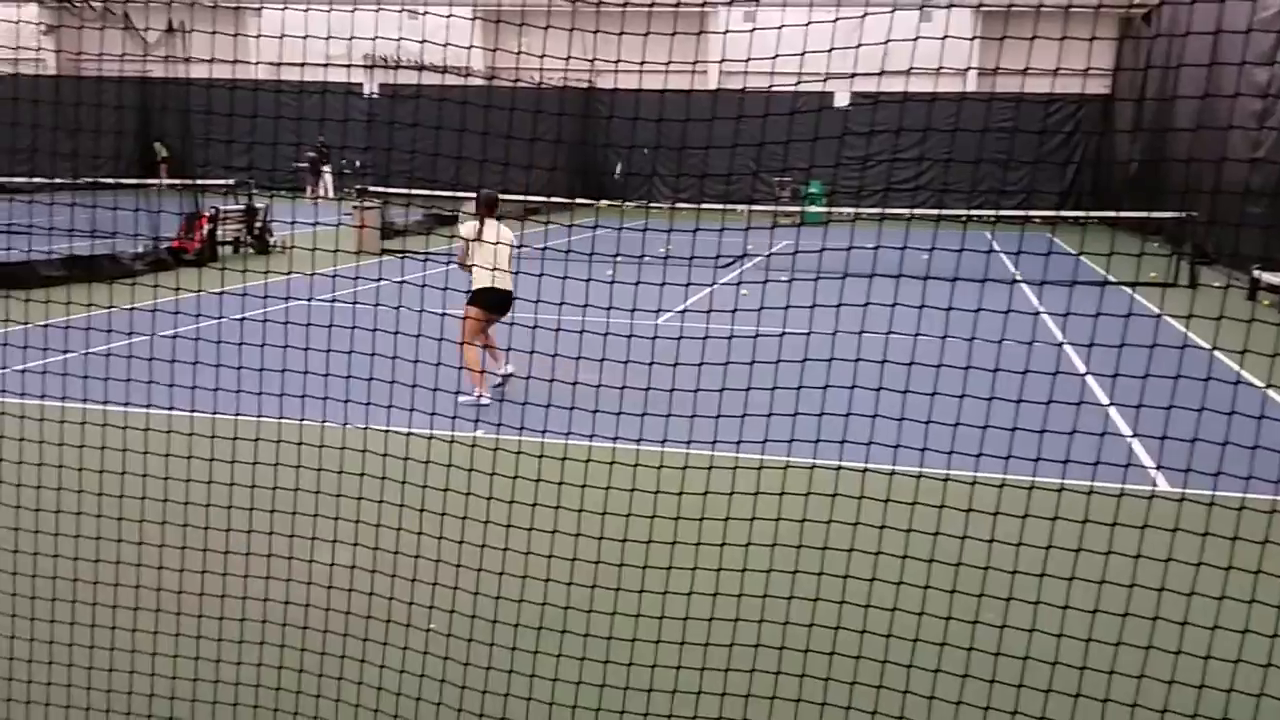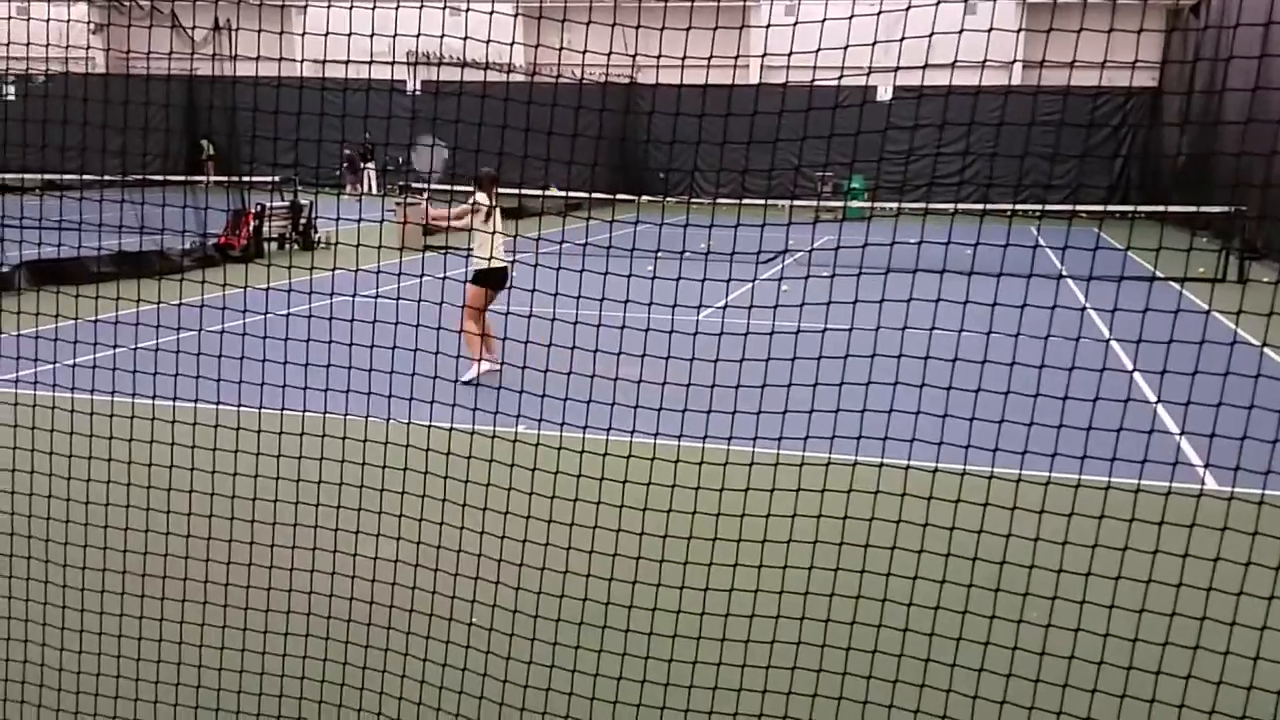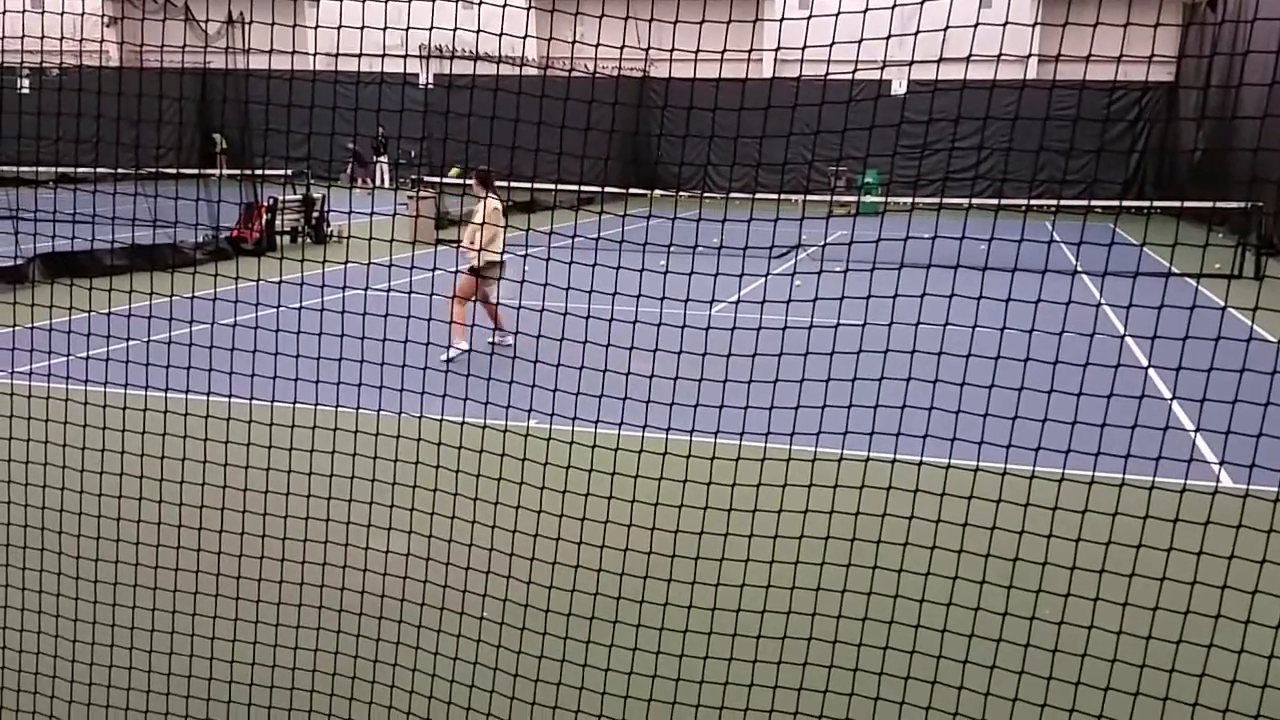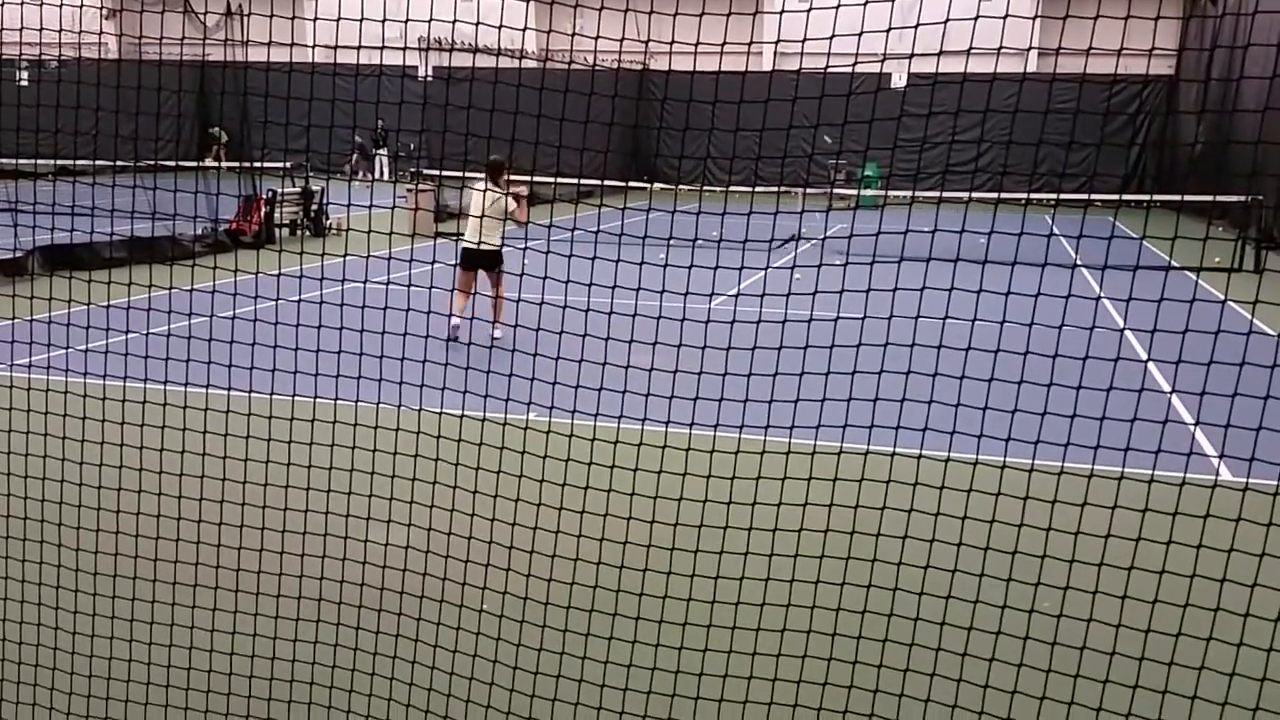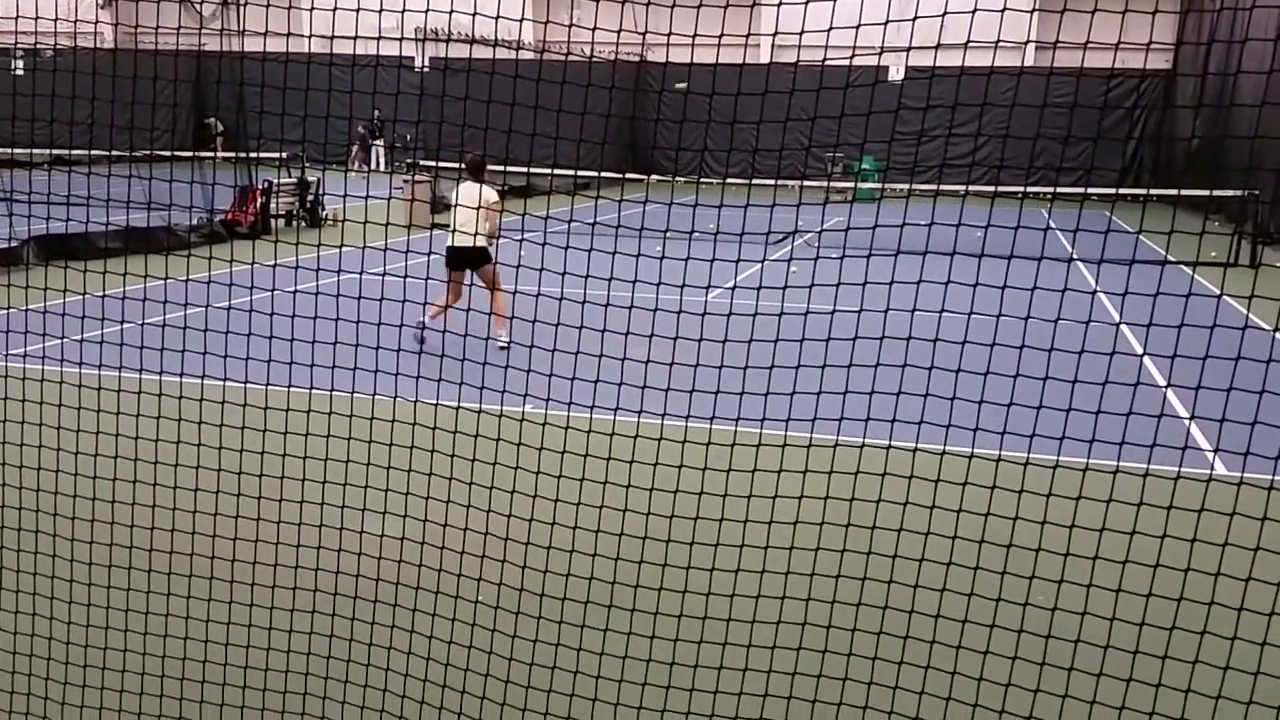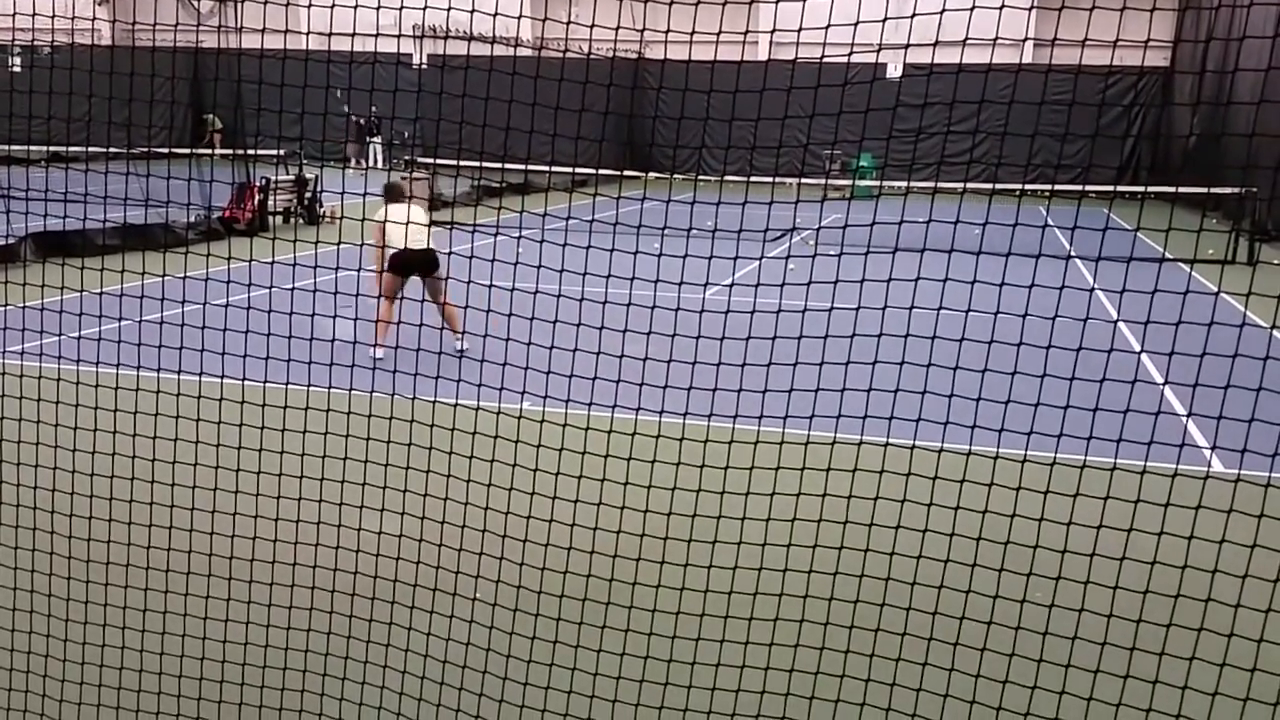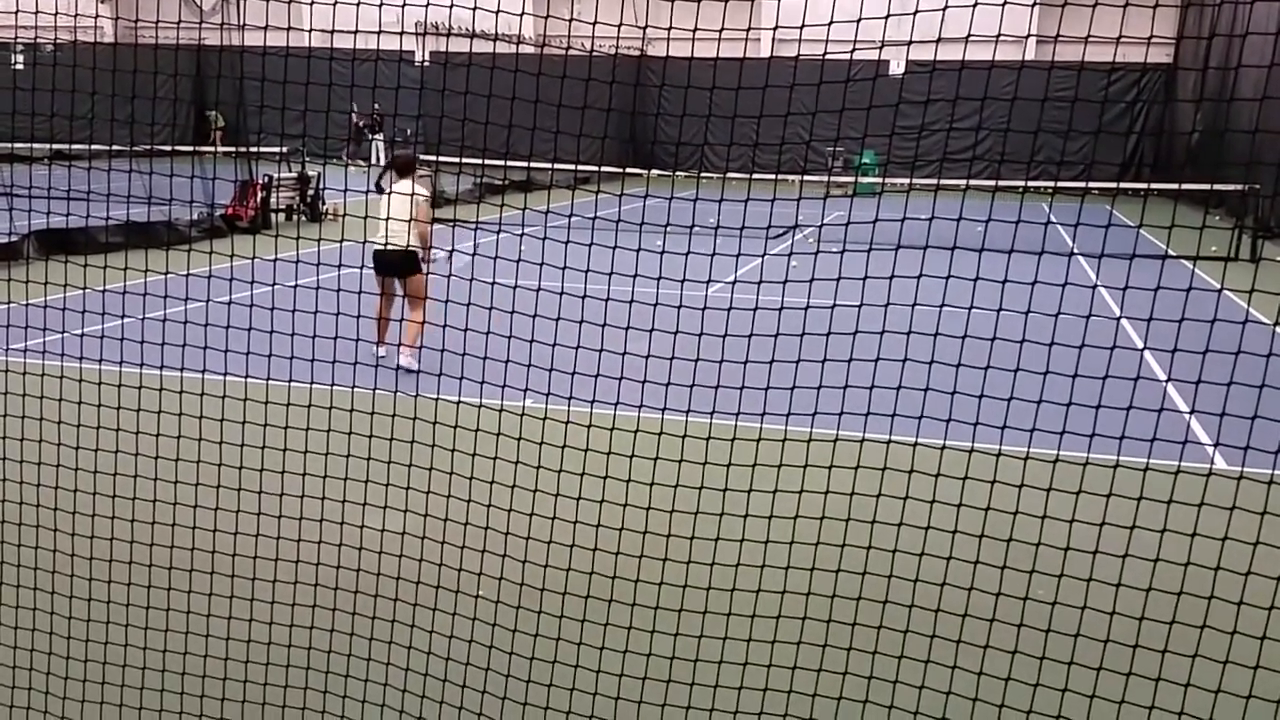
dt=0.5s
person 1, frame 1
left shoulder: (470, 227)
right shoulder: (507, 233)
left elbow: (461, 262)
left hip: (484, 291)
right hip: (506, 294)
left knee: (469, 341)
right knee: (479, 332)
left ankle: (480, 392)
right ankle: (503, 367)
person 1, frame 2
left shoulder: (480, 199)
right shoulder: (490, 204)
left elbow: (453, 214)
right elbow: (462, 224)
left wrist: (430, 212)
right wrist: (435, 222)
left hip: (489, 271)
right hip: (497, 270)
left knee: (468, 318)
right knee: (476, 314)
left ankle: (478, 364)
right ankle: (491, 359)
person 1, frame 3
left shoulder: (491, 202)
right shoulder: (483, 203)
left elbow: (492, 233)
right elbow: (469, 234)
left wrist: (474, 248)
right wrist: (468, 246)
left hip: (487, 262)
right hip: (489, 261)
left knee: (457, 300)
right knee: (484, 298)
left ankle: (459, 343)
right ankle: (503, 335)
person 1, frame 4
left shoulder: (475, 188)
right shoulder: (506, 198)
right elbow: (522, 220)
right wrist: (523, 197)
left hip: (469, 249)
right hip: (491, 251)
left knee: (462, 293)
right knee: (497, 290)
left ankle: (455, 317)
right ankle: (496, 327)
person 1, frame 5
left shoulder: (457, 189)
right shoulder: (490, 193)
right elbow: (493, 228)
right wrist: (490, 238)
left hip: (454, 248)
right hip: (476, 249)
left knee: (453, 296)
right knee: (496, 291)
left ankle: (427, 318)
right ankle: (502, 336)
person 1, frame 6
left shoulder: (383, 212)
right shoulder: (419, 210)
left elbow: (379, 252)
left wrist: (378, 279)
left hip: (401, 255)
right hip: (426, 254)
left knee: (387, 299)
right knee: (440, 299)
left ankle: (379, 346)
right ankle: (459, 339)
person 1, frame 7
left shoulder: (387, 193)
right shoulder: (420, 192)
right elbow: (423, 230)
right wrist: (424, 251)
left hip: (380, 252)
right hip: (405, 254)
left knee: (386, 297)
right knee: (417, 307)
left ankle: (381, 345)
right ankle: (406, 354)
